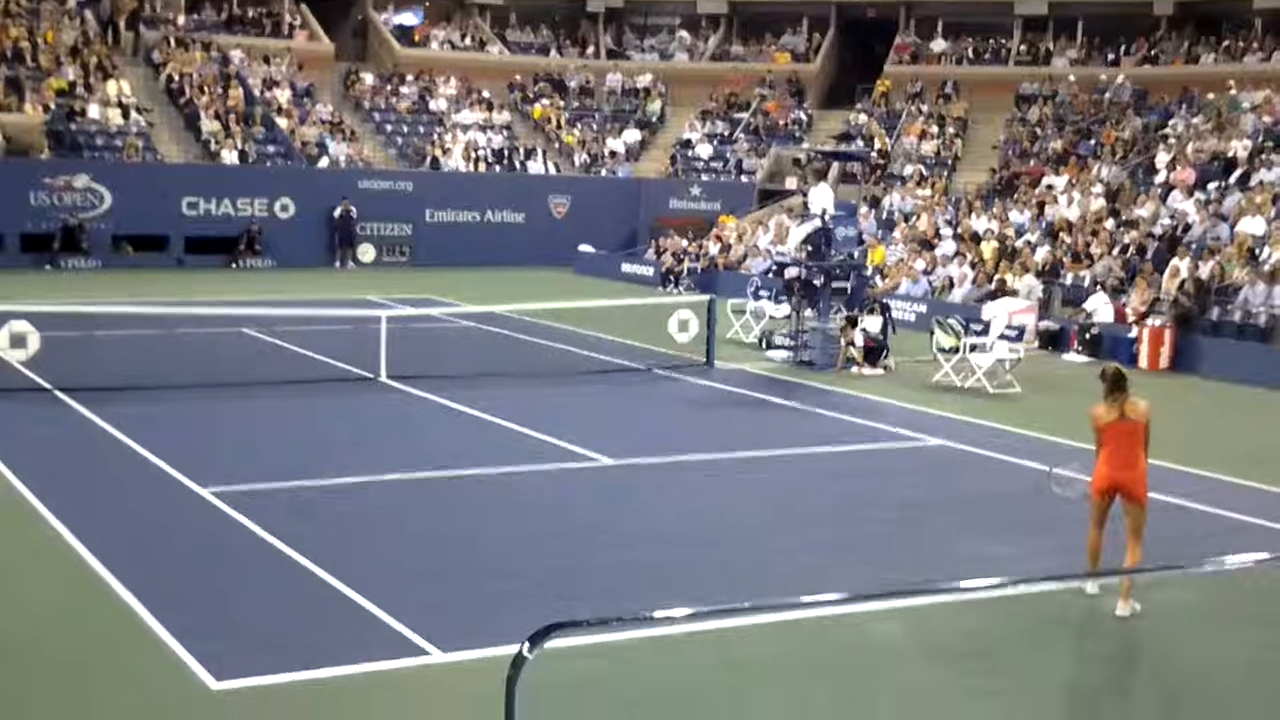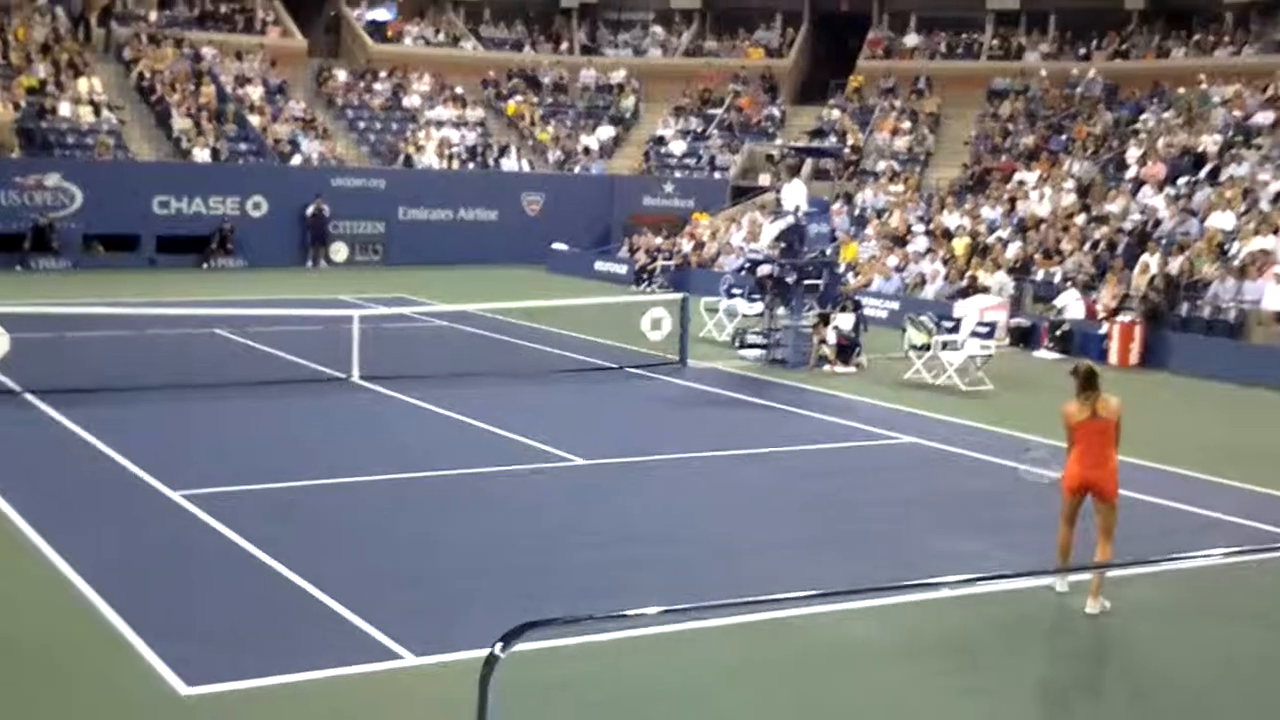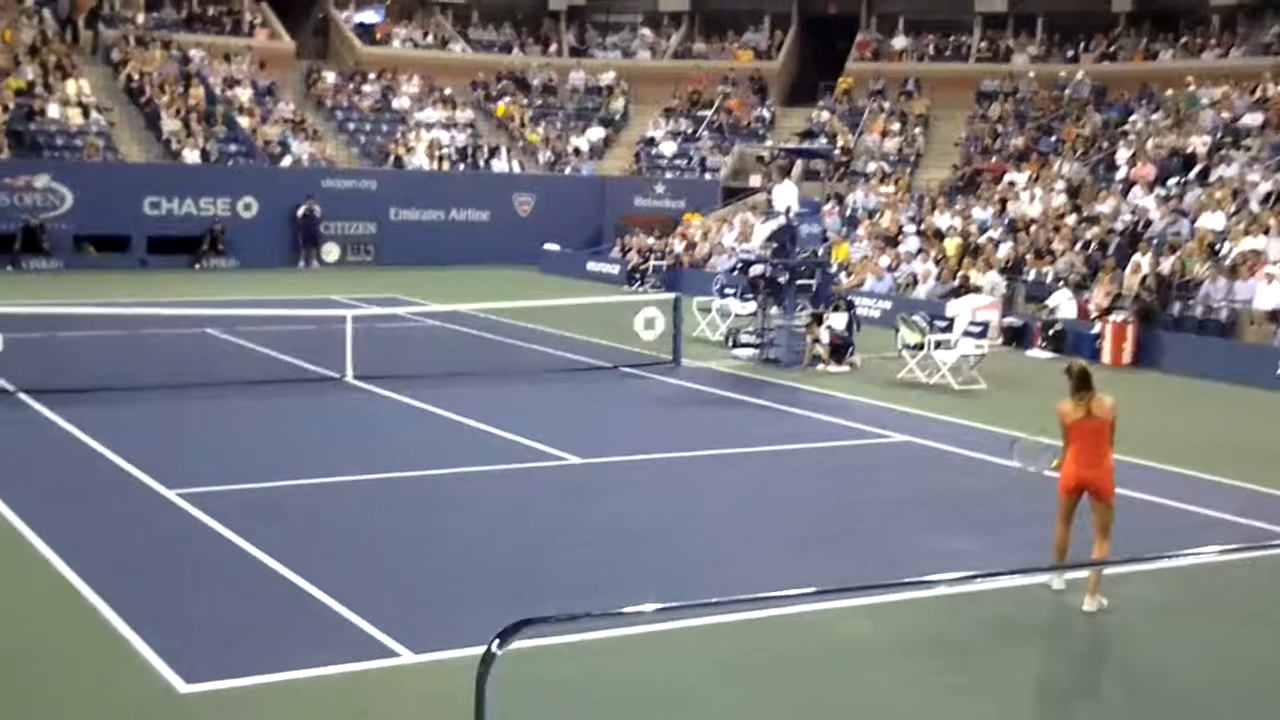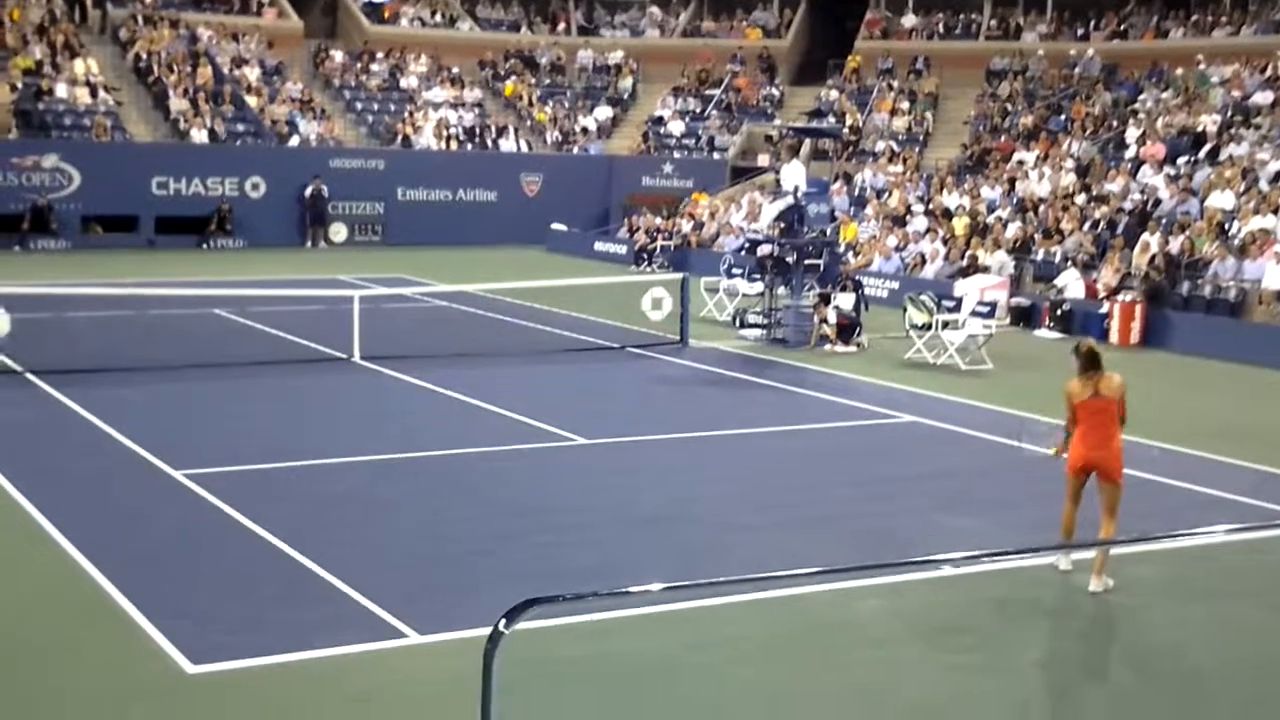
dt=0.2s
person 1, frame 1
left shoulder: (1097, 411)
right shoulder: (1143, 407)
left elbow: (1099, 447)
right elbow: (1145, 445)
left hip: (1106, 473)
right hip: (1134, 476)
left knee: (1096, 526)
right knee: (1134, 541)
left ankle: (1092, 580)
right ankle: (1125, 601)
person 1, frame 2
left shoulder: (1069, 409)
right shoulder: (1114, 404)
left elbow: (1072, 444)
right elbow: (1114, 442)
left hip: (1077, 471)
right hip: (1105, 474)
left knee: (1067, 524)
right knee: (1105, 539)
left ankle: (1061, 577)
right ankle: (1094, 598)
person 1, frame 3
left shoulder: (1064, 408)
right shoulder: (1109, 403)
left elbow: (1068, 443)
right elbow: (1109, 440)
left hip: (1074, 470)
right hip: (1101, 473)
left knee: (1063, 522)
right knee: (1102, 537)
left ankle: (1057, 575)
right ankle: (1091, 596)
person 1, frame 4
left shoulder: (1072, 387)
right shoulder: (1117, 382)
right elbow: (1122, 419)
left wrist: (1065, 443)
left hip: (1081, 451)
right hip: (1110, 454)
left knee: (1071, 503)
right knee: (1109, 517)
left ankle: (1064, 556)
right ankle: (1098, 576)
